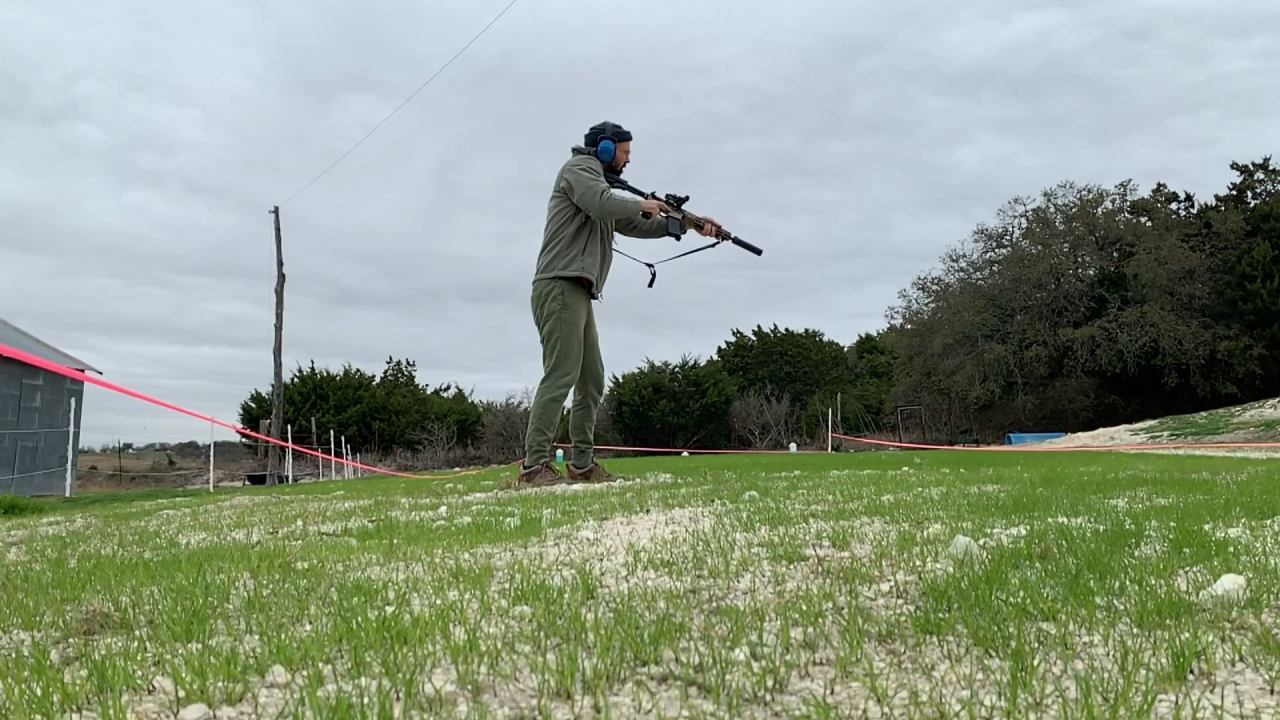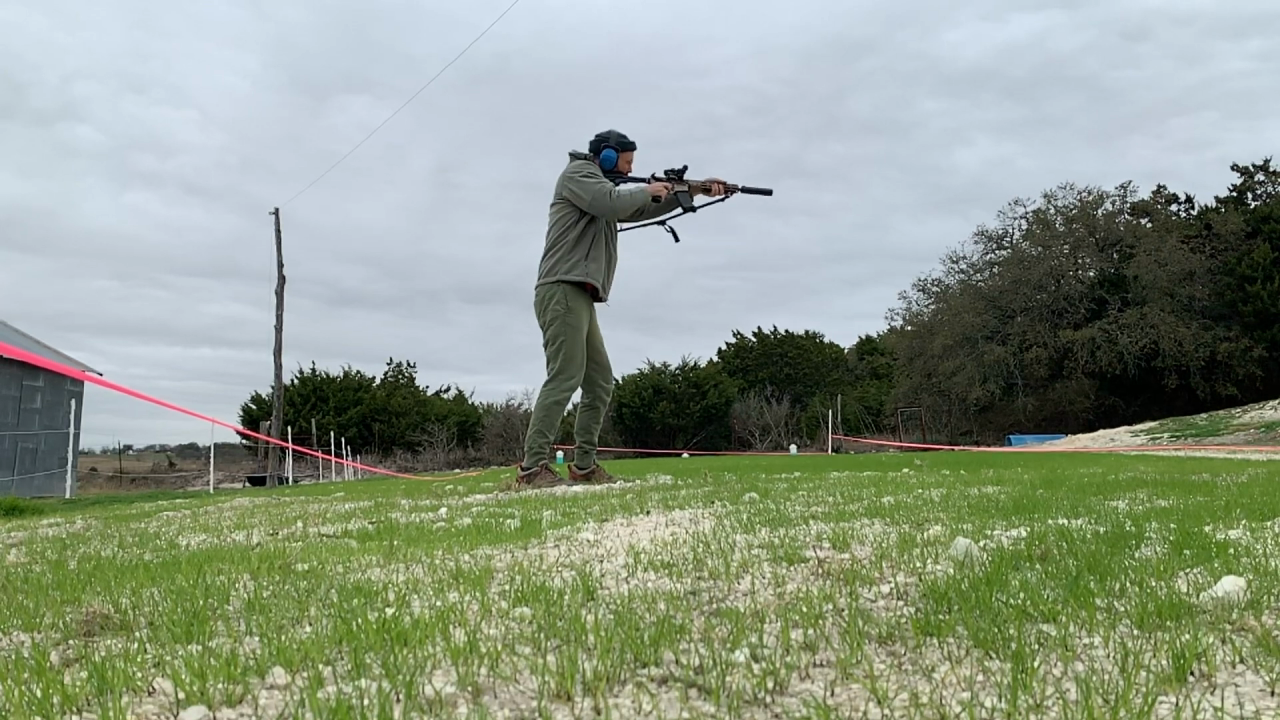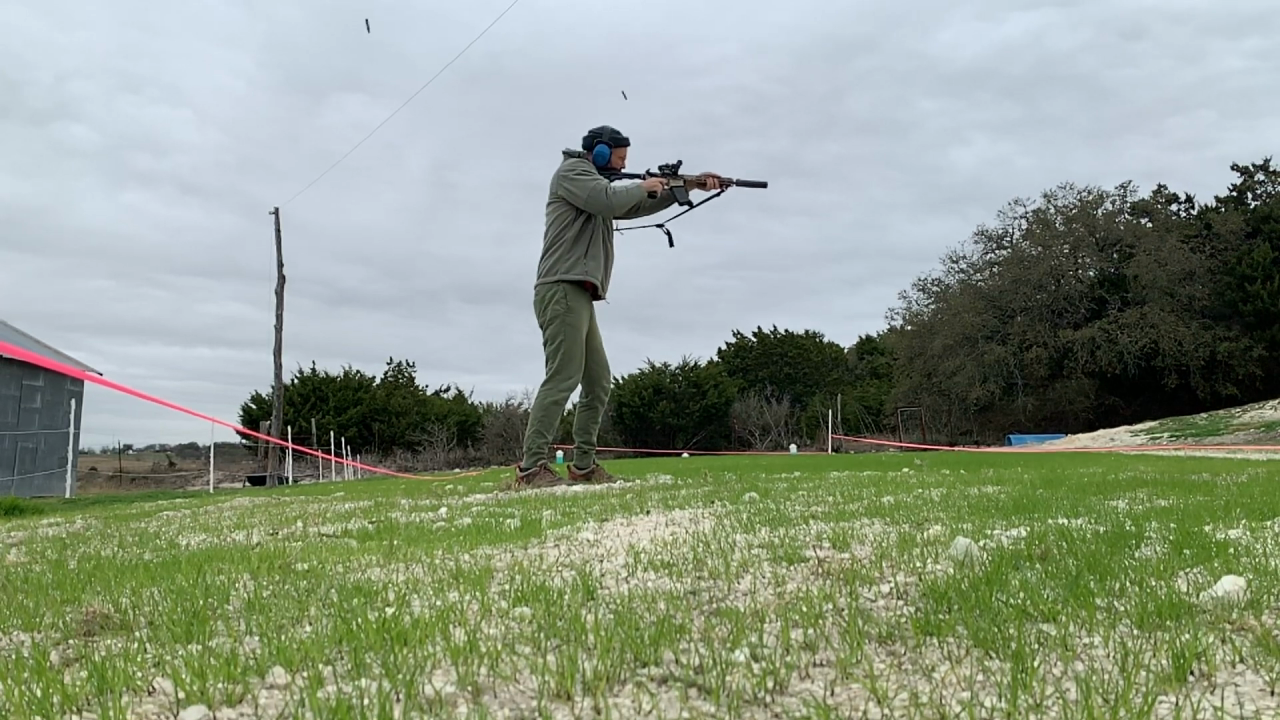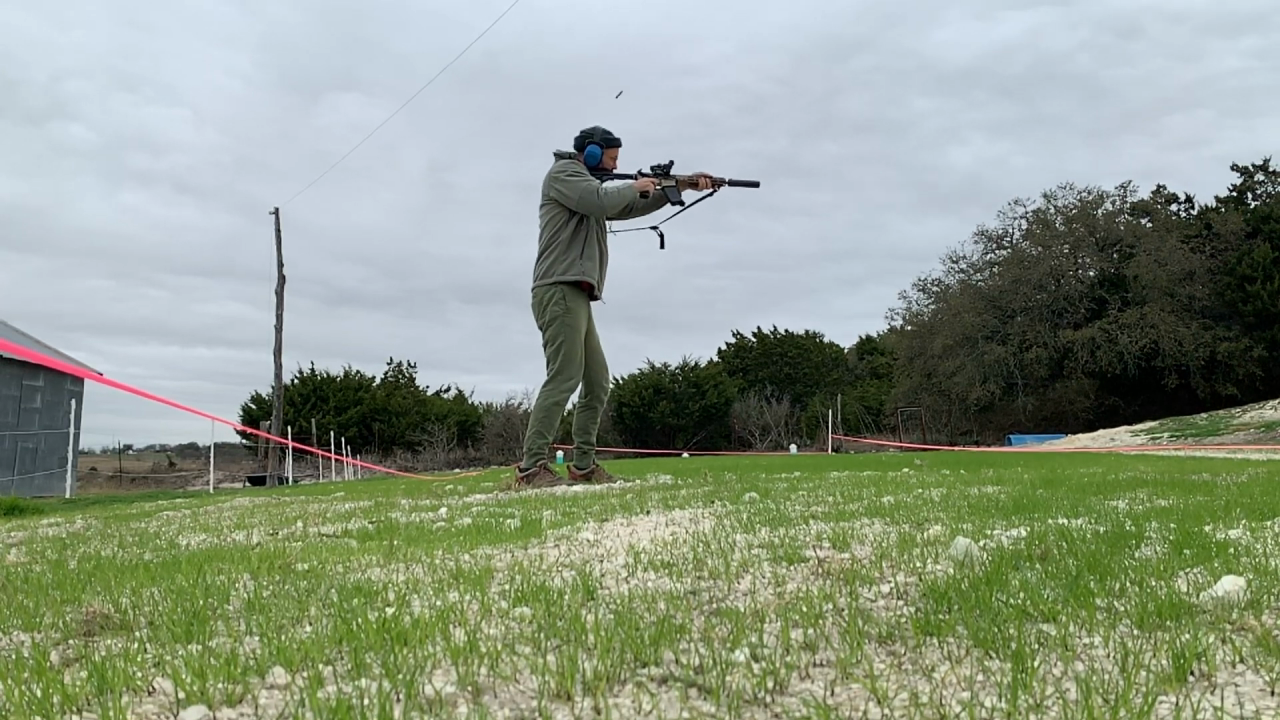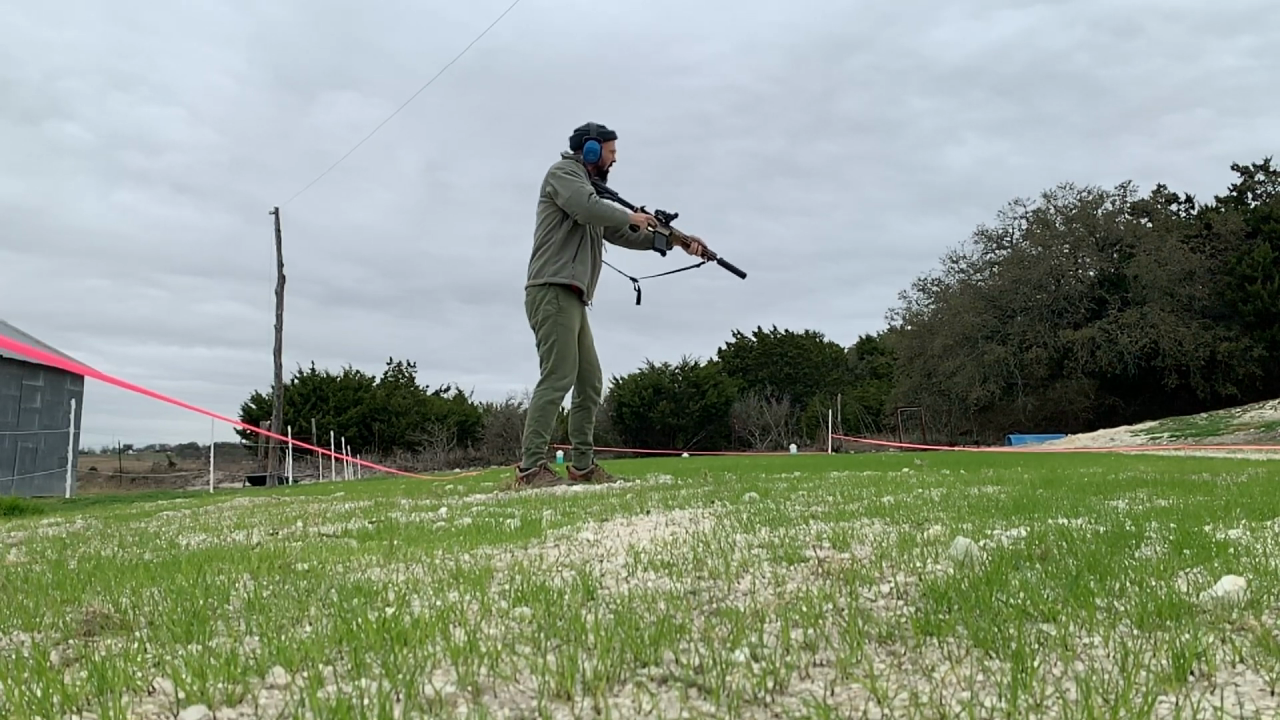
dt=1s
person 1, frame 1
left shoulder: (600, 184)
right shoulder: (579, 167)
left elbow: (636, 226)
right elbow: (603, 204)
right wrist: (642, 204)
left hip: (577, 293)
right hip: (561, 288)
left knee: (592, 380)
right knee: (561, 375)
left ankle: (582, 463)
right ankle: (534, 465)
person 1, frame 2
left shoulder: (603, 189)
right shoulder: (578, 172)
left elbow: (640, 209)
right elbow: (613, 203)
left wrist: (694, 191)
right wrist: (647, 191)
left hip: (580, 297)
right hip: (563, 292)
left knee: (600, 382)
right knee: (565, 377)
left ankle: (584, 465)
right ankle: (532, 467)
person 1, frame 3
left shoulder: (597, 186)
right shoulder: (572, 170)
left elbow: (638, 206)
right elbow: (610, 201)
left wrist: (688, 185)
right wrist: (643, 186)
left hip: (578, 295)
right hip: (563, 291)
left knee: (598, 382)
right knee: (563, 378)
left ankle: (583, 464)
right ankle: (531, 467)
person 1, frame 4
left shoulder: (588, 187)
right shoulder: (563, 172)
left elbow: (631, 207)
right elbow: (603, 201)
left wrist: (680, 187)
right wrist: (635, 186)
left hip: (575, 296)
right hip: (560, 292)
left knee: (597, 382)
right knee: (565, 377)
left ankle: (583, 464)
right ankle: (531, 467)
person 1, frame 5
left shoulder: (588, 188)
right shoulder: (564, 172)
left elbow: (623, 235)
right elbow: (588, 210)
left wrist: (675, 239)
right wrist: (630, 216)
left hip: (571, 298)
right hip: (553, 293)
left knee: (589, 382)
right knee: (558, 378)
left ankle: (582, 465)
right ankle: (530, 467)
